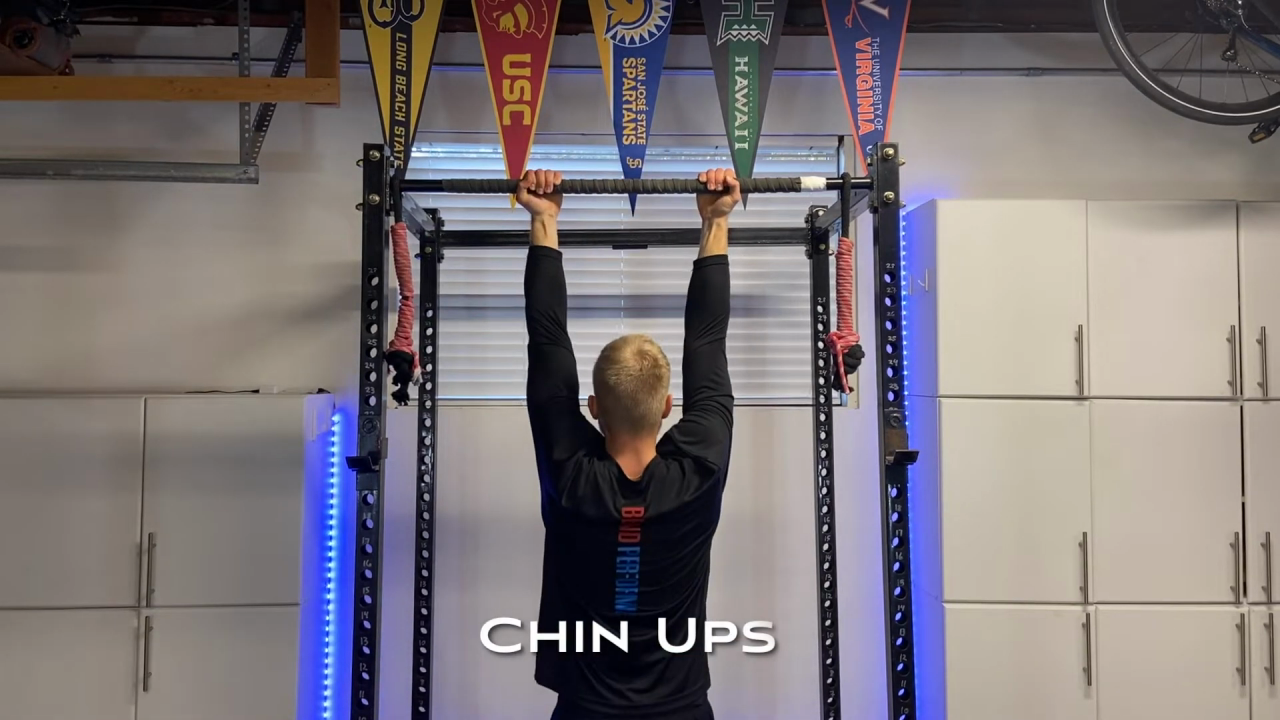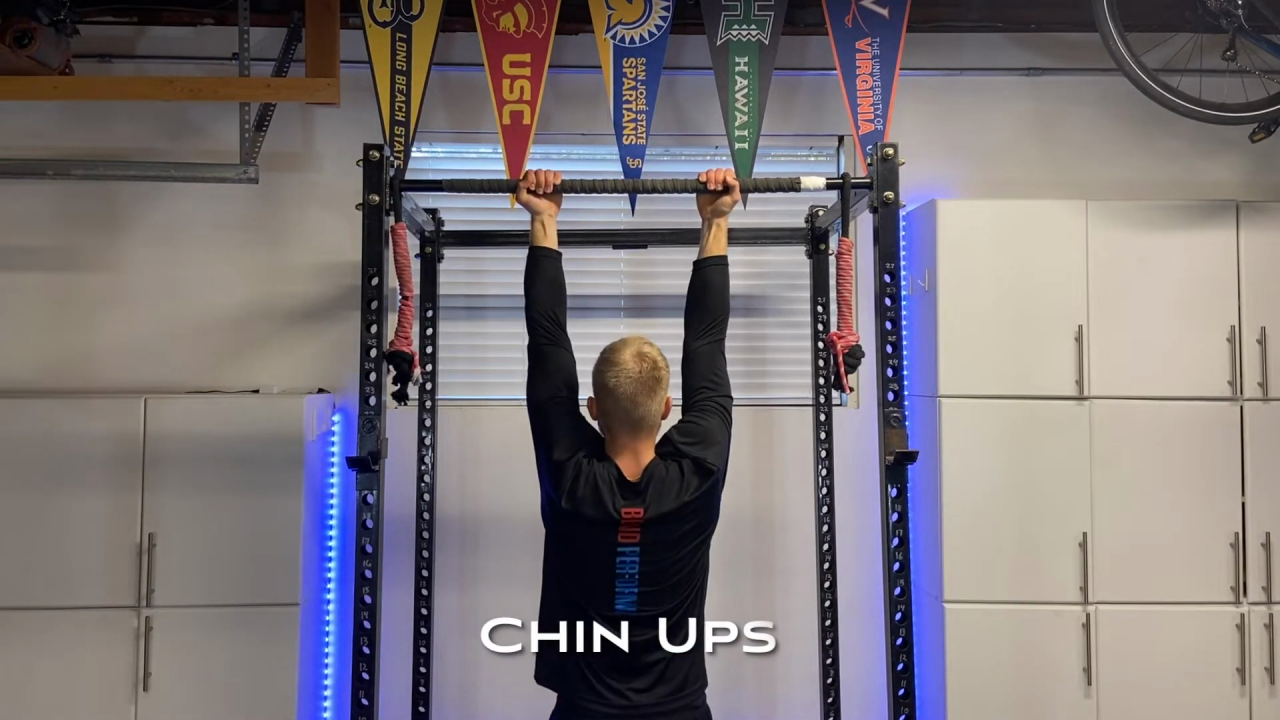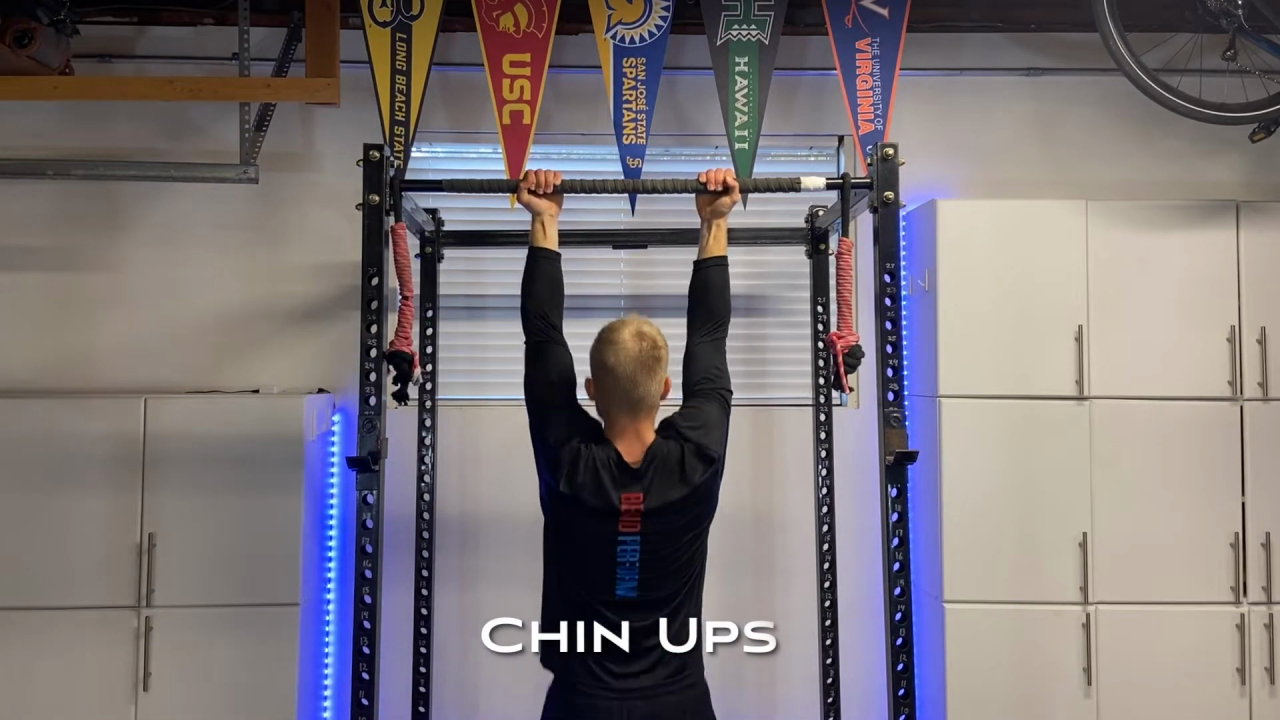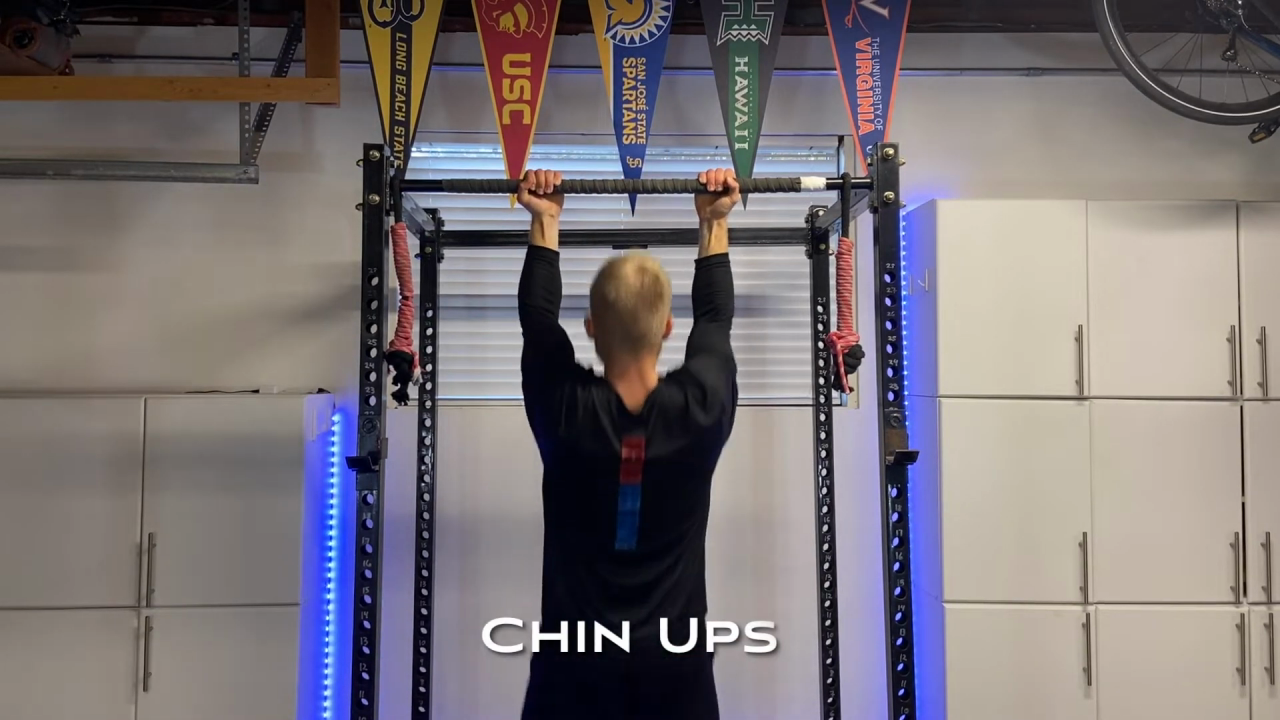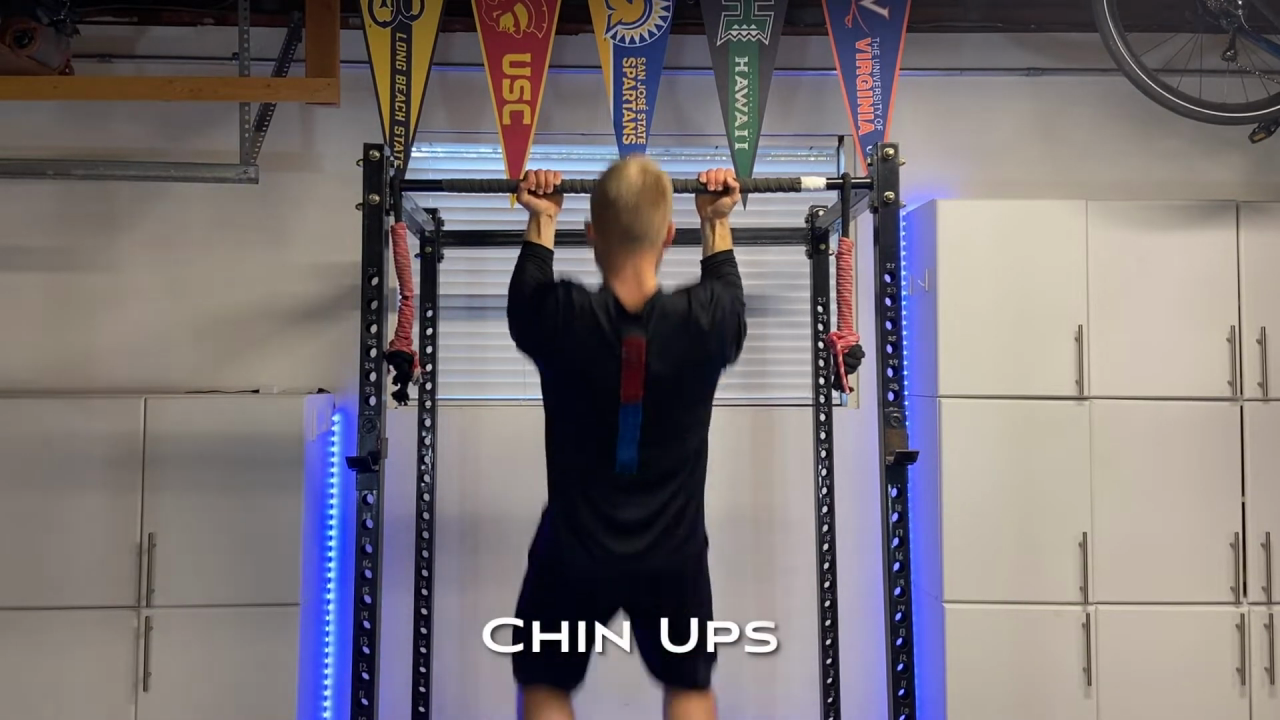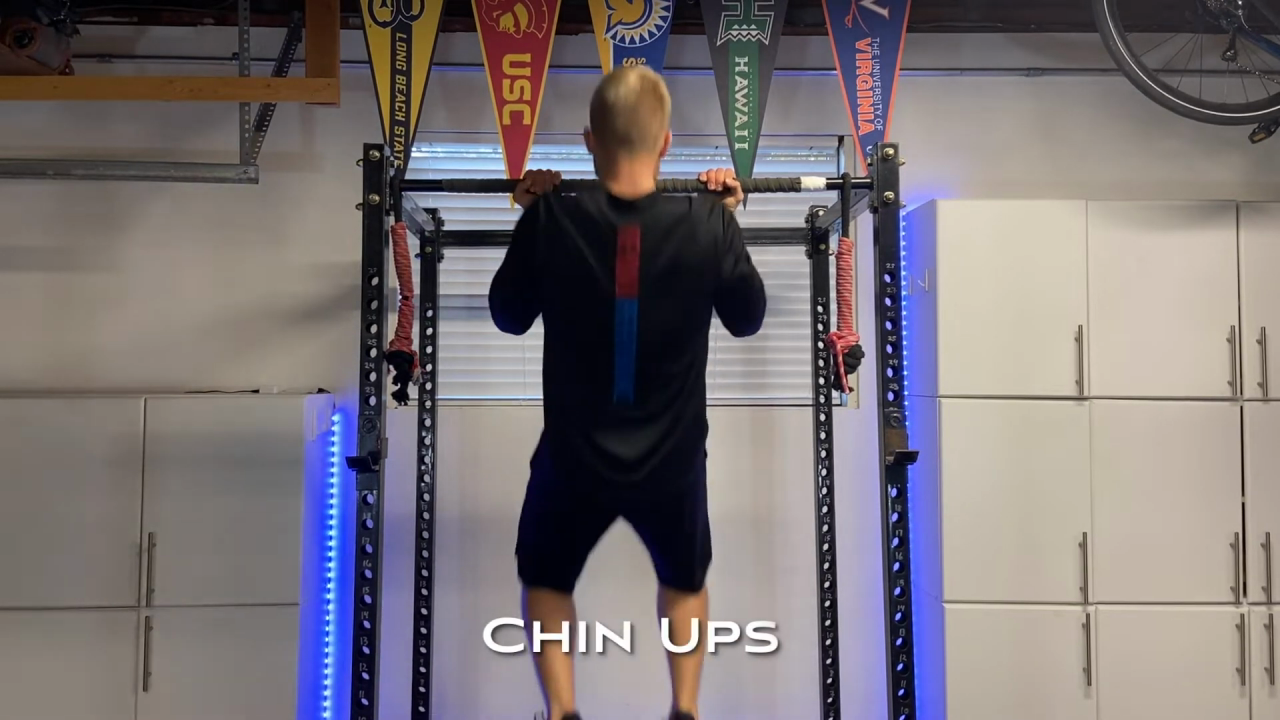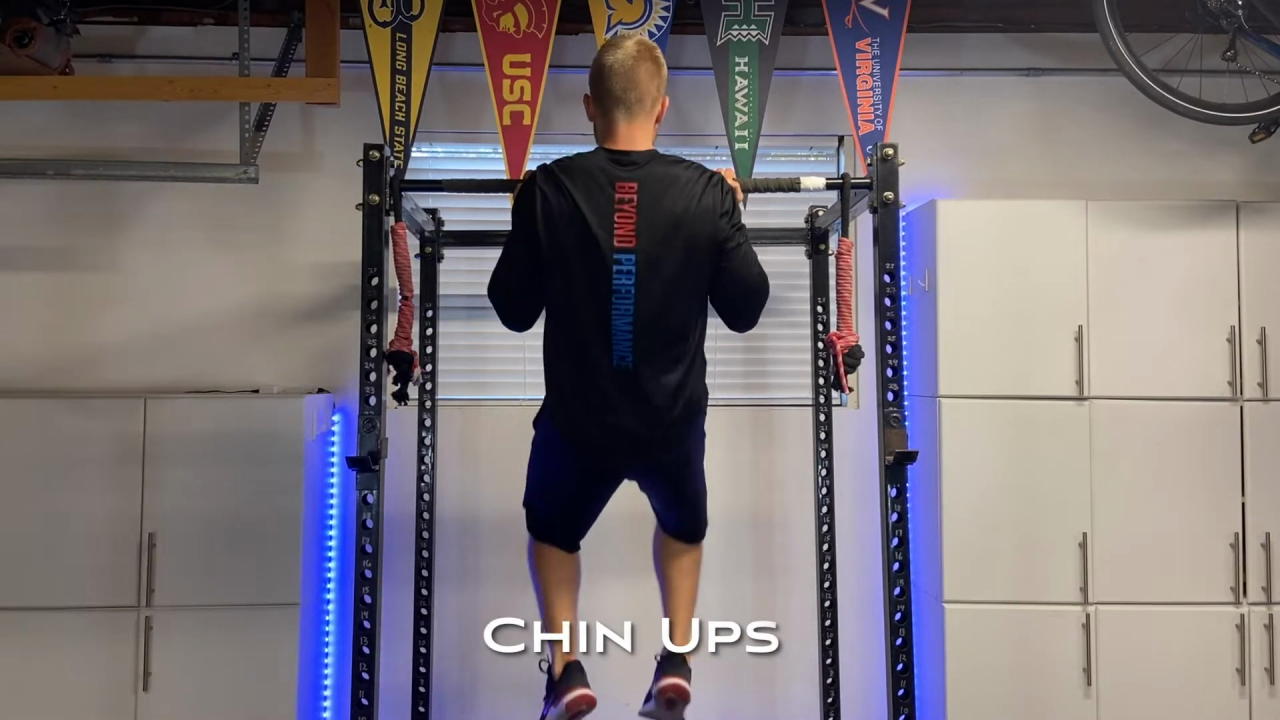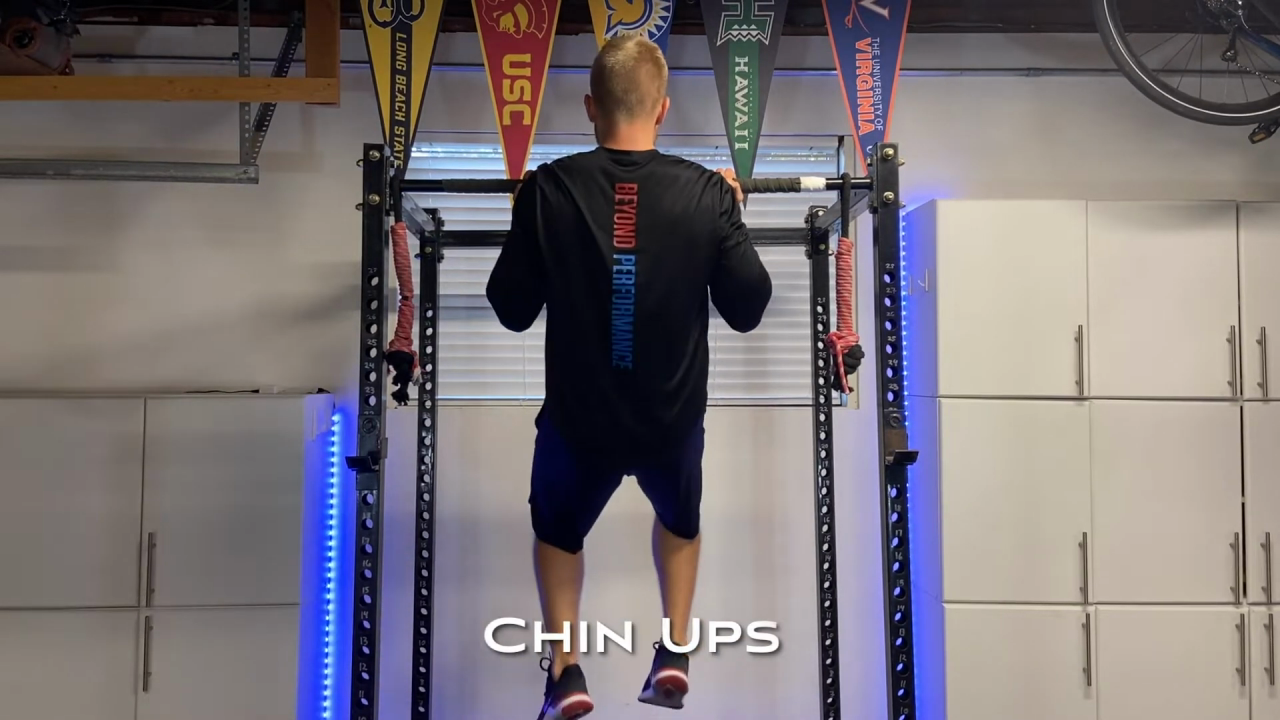
dt=0.2s
person 1, frame 1
left shoulder: (569, 476)
right shoulder: (699, 474)
left elbow: (547, 336)
right elbow: (707, 335)
left wrist: (544, 222)
right wrist: (715, 223)
person 1, frame 2
left shoulder: (569, 478)
right shoulder: (696, 474)
left elbow: (547, 338)
right elbow: (706, 338)
left wrist: (544, 223)
right wrist: (714, 224)
person 1, frame 3
left shoulder: (567, 464)
right shoulder: (698, 459)
left elbow: (542, 334)
right elbow: (710, 332)
left wrist: (544, 222)
right wrist: (714, 224)
person 1, frame 4
left shoulder: (564, 410)
right shoulder: (701, 409)
left elbow: (538, 319)
right elbow: (716, 318)
left wrist: (544, 223)
right wrist: (714, 224)
left hip: (574, 642)
right hip: (674, 644)
person 1, frame 5
left shoulder: (562, 316)
right shoulder: (703, 318)
left elbow: (522, 314)
left wrist: (540, 225)
right wrist: (719, 230)
left hip: (573, 553)
right hip: (672, 554)
person 1, frame 6
left shoulder: (552, 222)
right shoulder: (709, 224)
left elbow: (509, 314)
right elbow: (746, 317)
left hip: (573, 461)
right hip: (672, 460)
left knee: (545, 580)
right knee: (684, 579)
person 1, frame 7
left shoulder: (548, 188)
right shoulder: (706, 193)
left elbow: (513, 309)
right elbow: (745, 309)
left hip: (576, 422)
right hip: (672, 422)
left knee: (553, 531)
right knee: (683, 527)
right ankle: (675, 664)
person 1, frame 8
left shoulder: (549, 189)
right shoulder: (706, 192)
left elbow: (513, 309)
right elbow: (747, 309)
left hip: (577, 421)
right hip: (671, 420)
left knee: (557, 534)
right knee: (680, 523)
right ankle: (674, 654)
